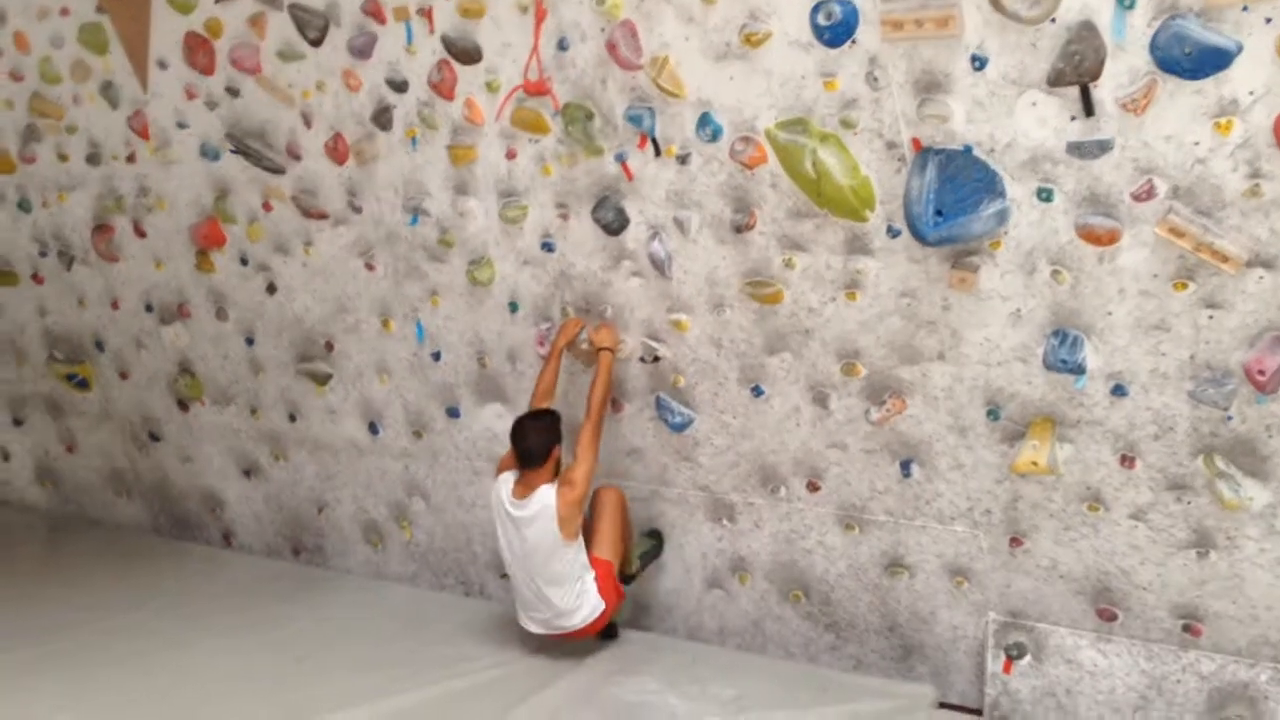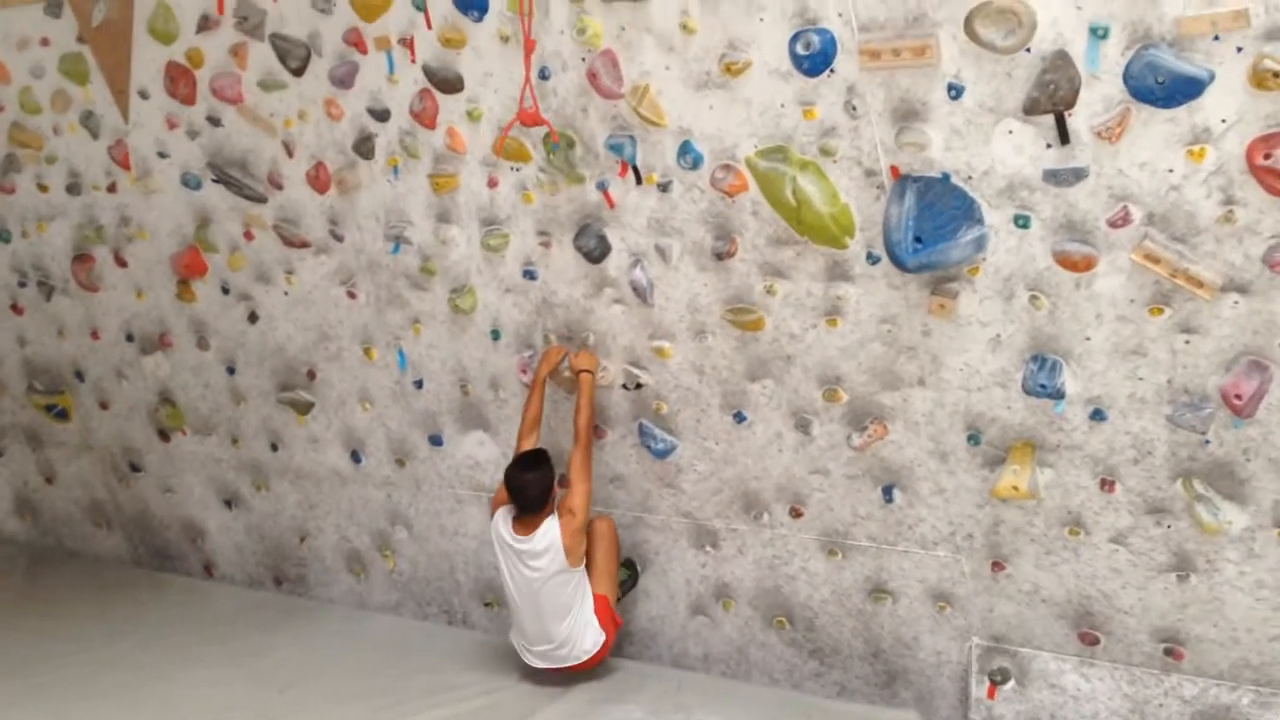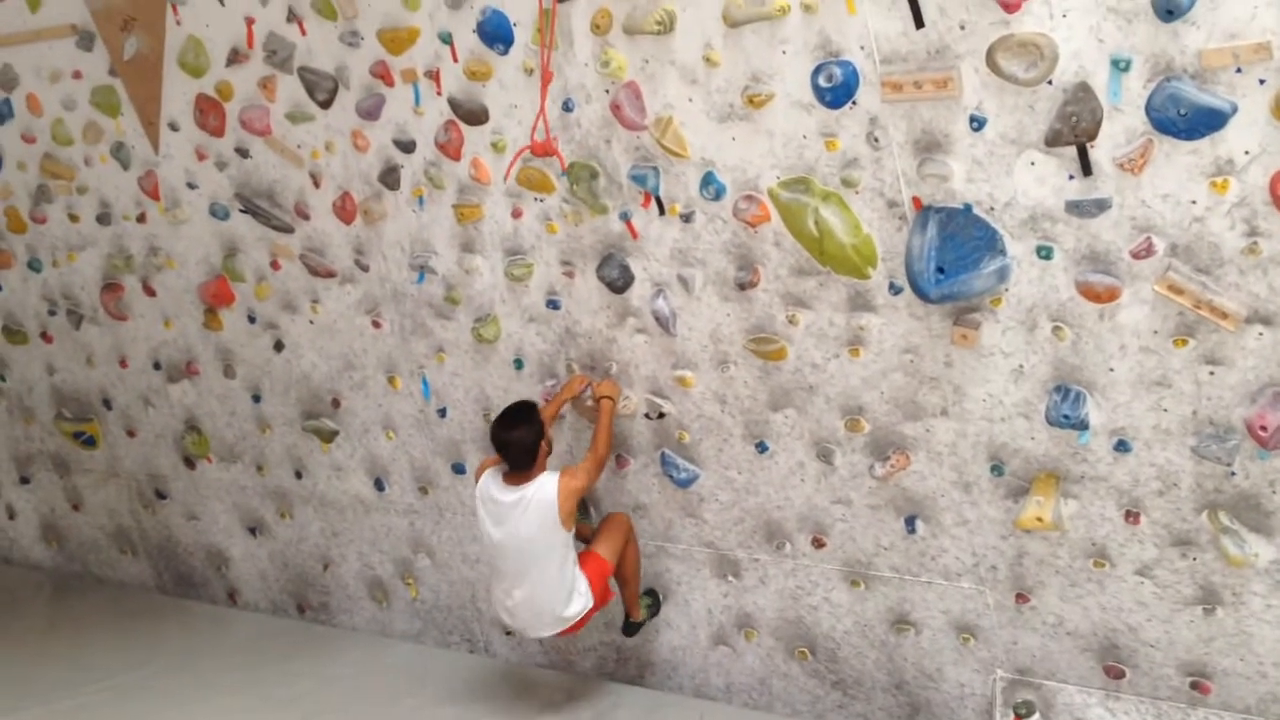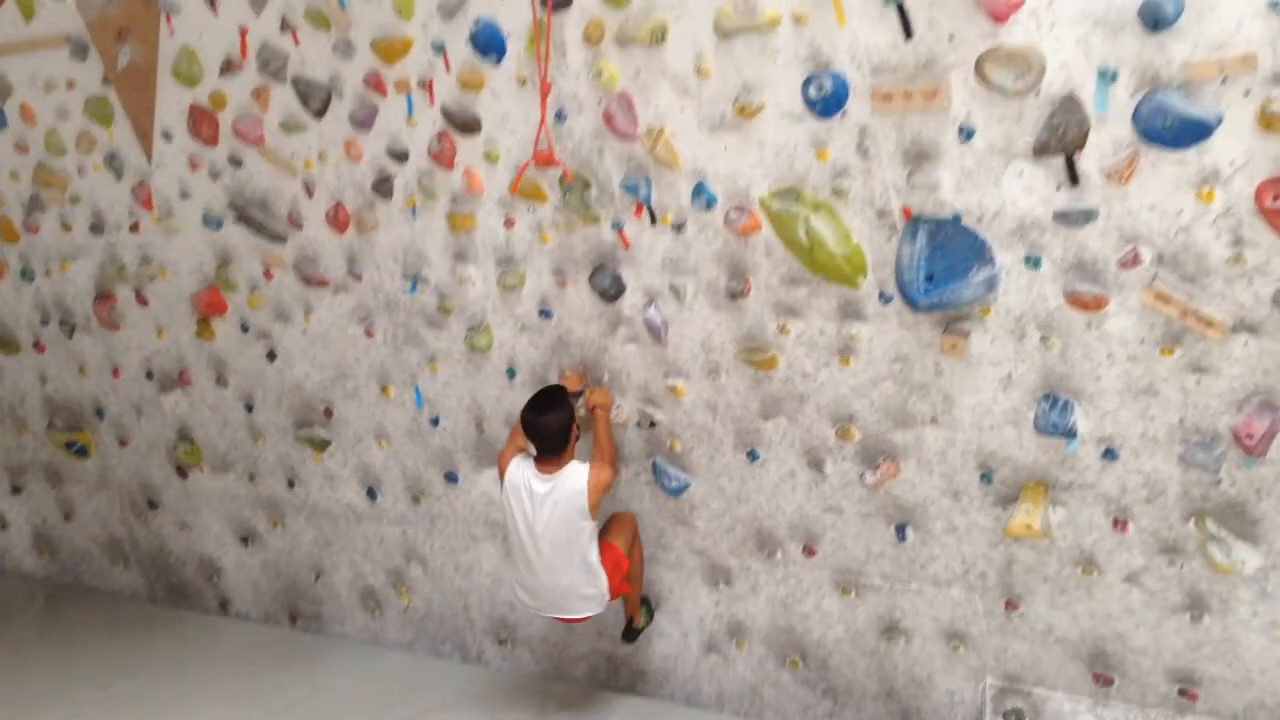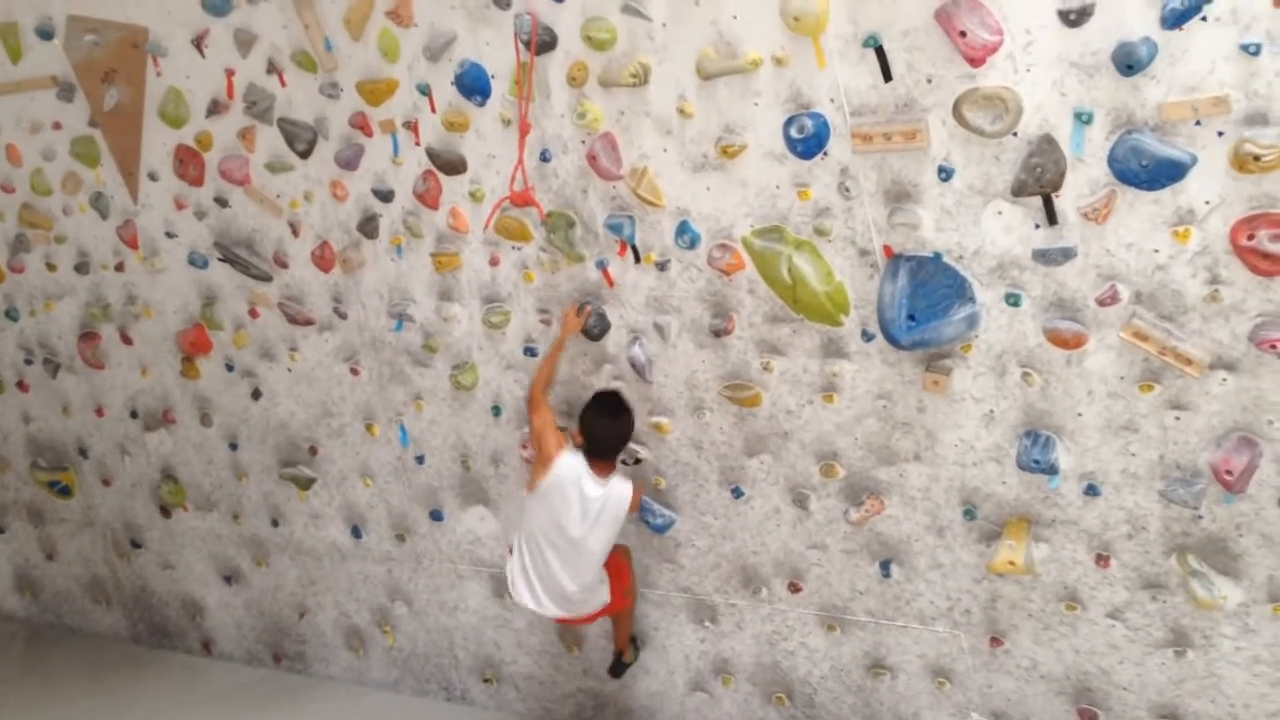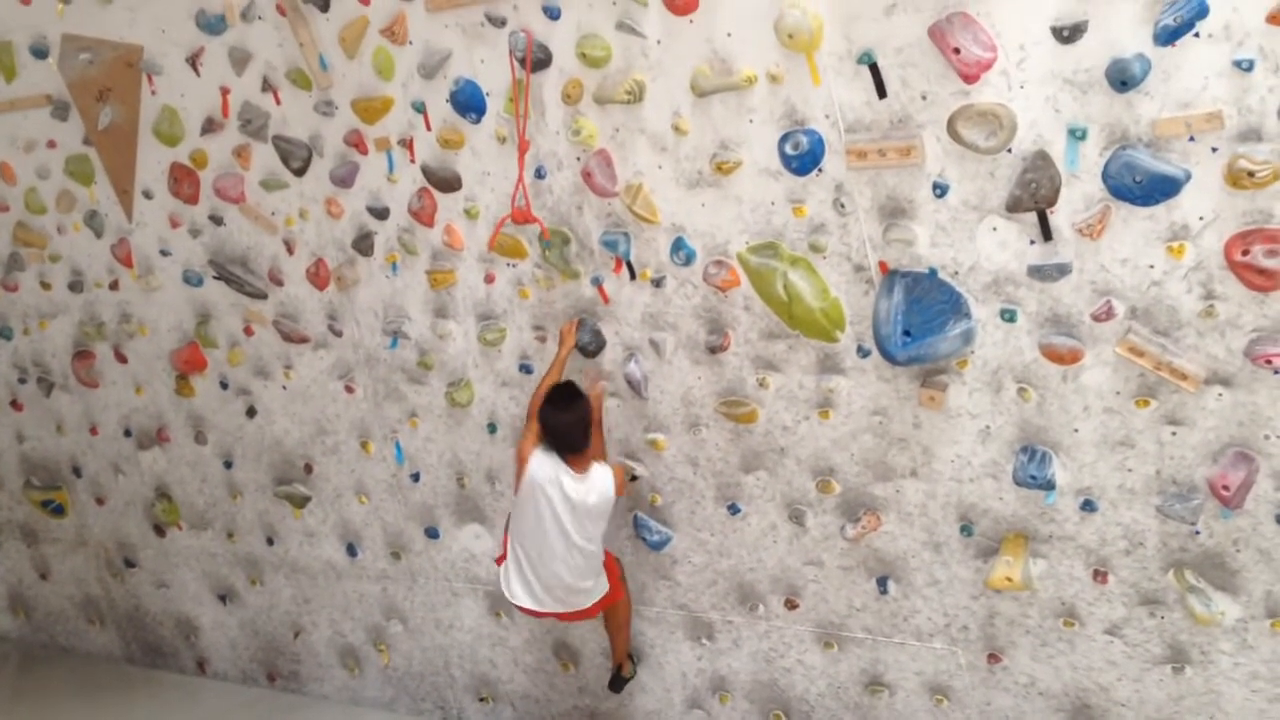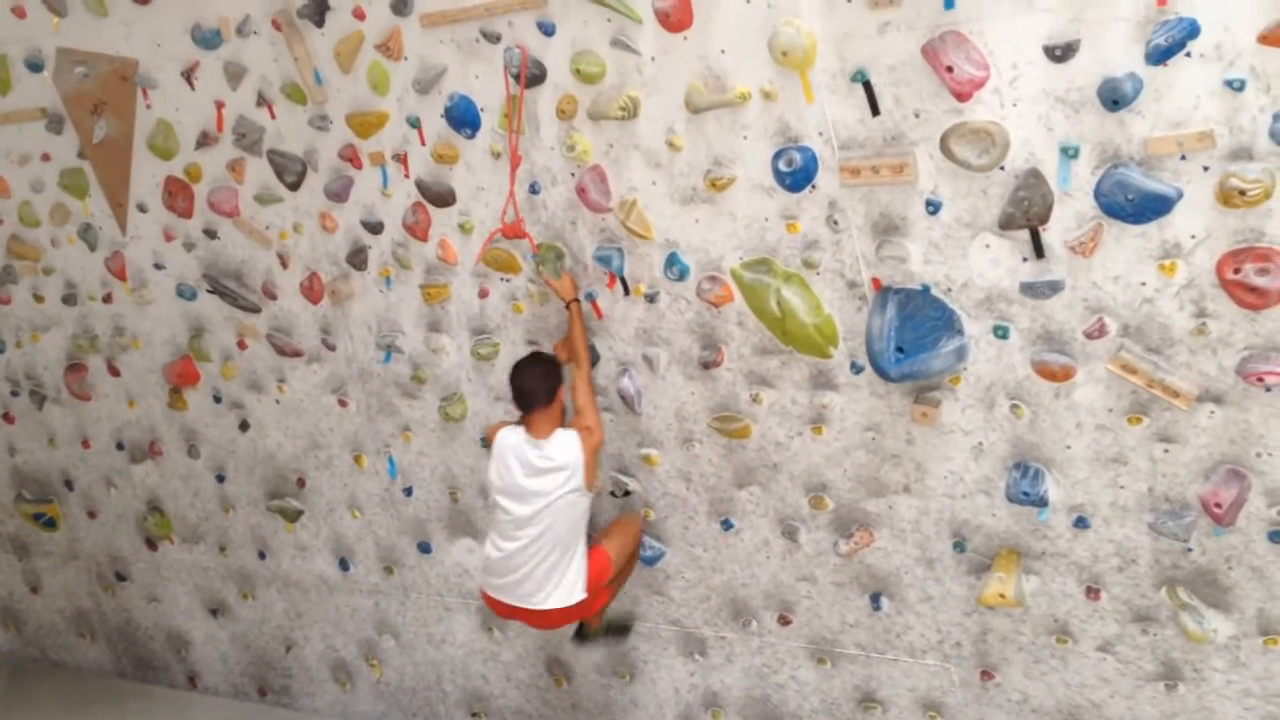
dt=0.7s
person 1, frame 1
left shoulder: (502, 482)
right shoulder: (566, 497)
left elbow: (536, 410)
right elbow: (593, 419)
left wrist: (558, 346)
right wrist: (605, 352)
left hip: (537, 623)
right hip: (586, 617)
right knee: (609, 493)
right ankle: (629, 564)
person 1, frame 2
left shoulder: (499, 518)
right shoulder: (567, 528)
left elbow: (526, 440)
right elbow: (582, 444)
left wrist: (541, 373)
right wrist: (585, 375)
left hip: (532, 656)
right hip: (586, 653)
right knee: (601, 524)
right ankle: (613, 589)
person 1, frame 3
left shoulder: (485, 477)
right shoulder: (563, 487)
left elbow: (519, 430)
right elbow: (599, 455)
left wrist: (565, 396)
right wrist: (607, 400)
left hip: (513, 616)
right hip: (566, 617)
right knee: (620, 523)
left ankle: (582, 532)
right ankle: (635, 615)
person 1, frame 4
left shoulder: (509, 467)
right shoulder: (591, 480)
left elbow: (524, 427)
right elbow: (607, 461)
left wrist: (552, 397)
right wrist: (599, 409)
left hip: (529, 596)
right hip: (584, 602)
right knee: (625, 522)
right ankle: (635, 619)
person 1, frame 5
left shoulder: (554, 458)
right shoulder: (628, 493)
left elbow: (536, 393)
left wrist: (565, 334)
left hip: (526, 591)
right hip: (585, 605)
right knee: (622, 558)
right ankle: (623, 653)
person 1, frame 6
left shoulder: (530, 462)
right shoulder: (613, 479)
left elbow: (535, 411)
left wrist: (563, 351)
right wrist: (594, 413)
left hip: (522, 594)
right hip: (582, 600)
right knee: (612, 569)
right ankle: (622, 667)
person 1, frame 7
left shoulder: (498, 439)
right shoulder: (584, 444)
left elbow: (532, 407)
right elbow: (582, 368)
left wrist: (554, 360)
right wrist: (572, 301)
left hip: (498, 599)
right hip: (561, 607)
right knee: (633, 523)
right ankle: (593, 624)
